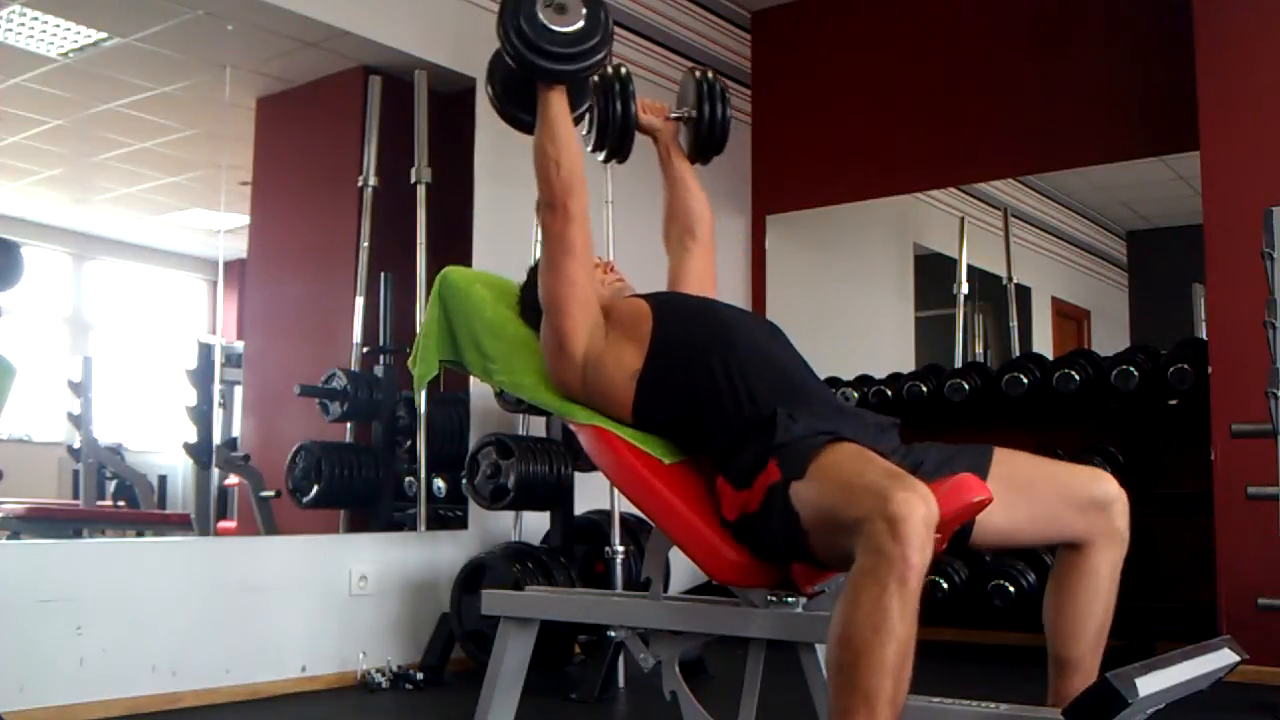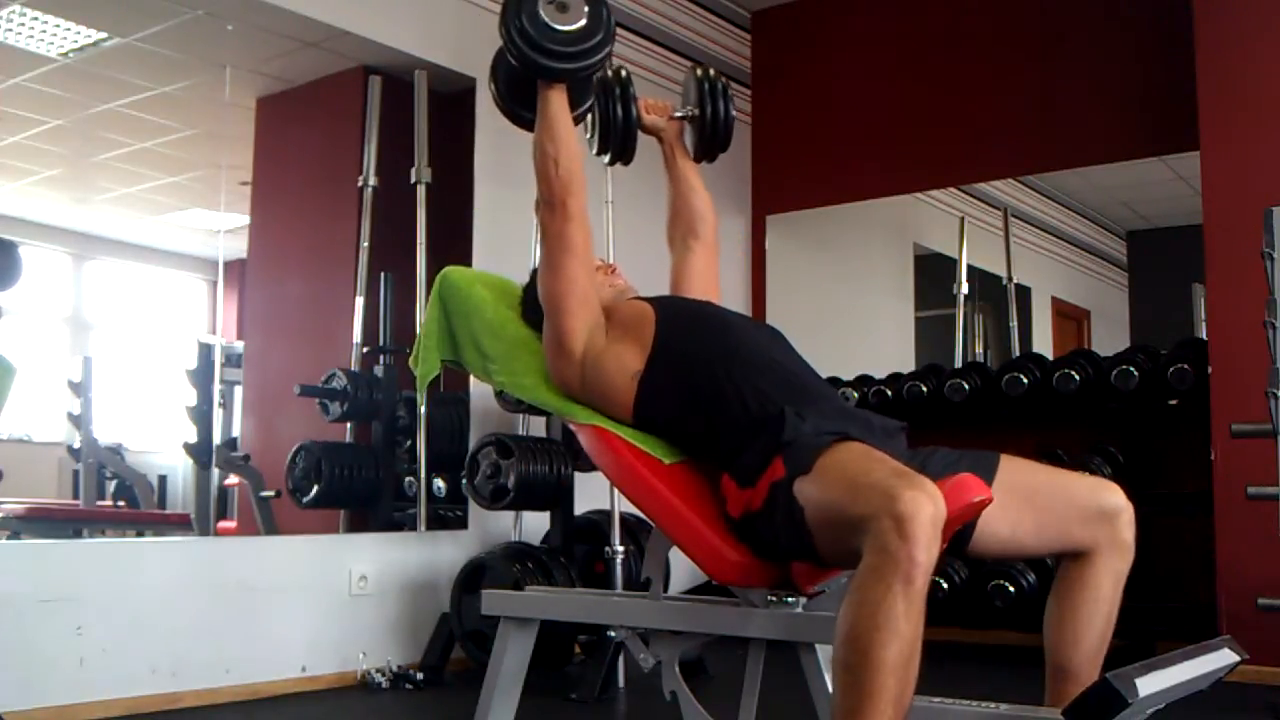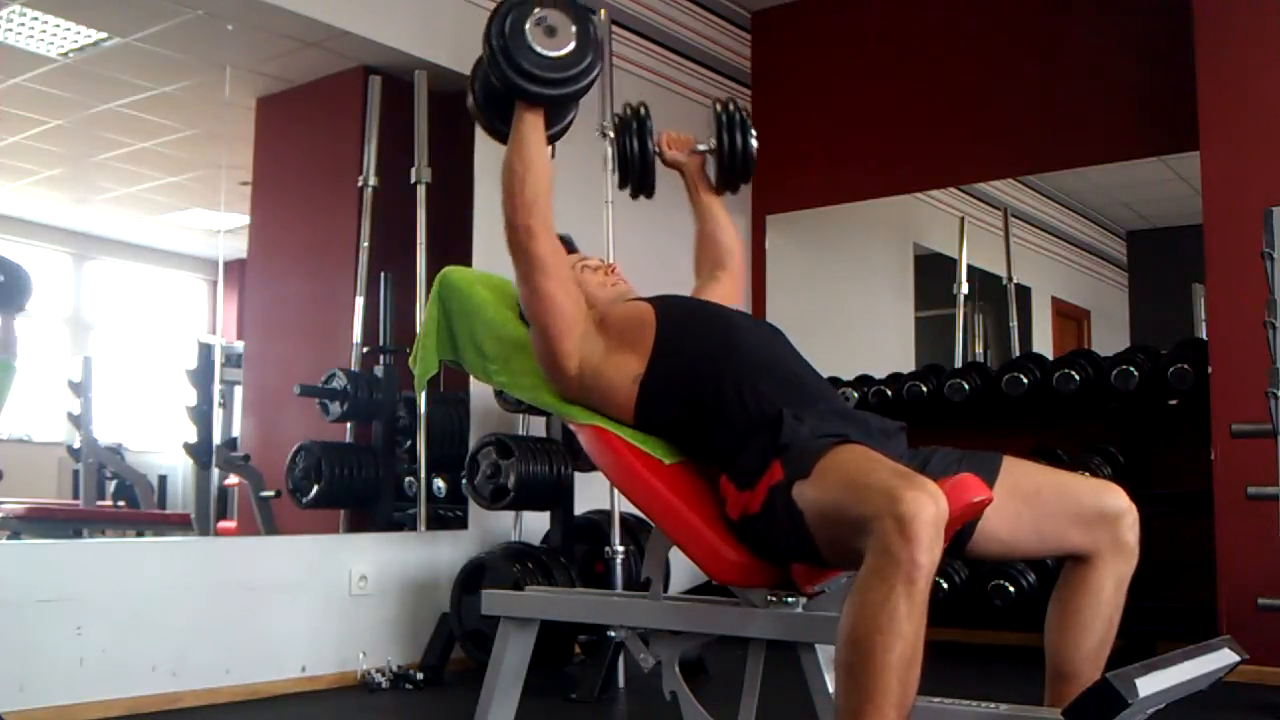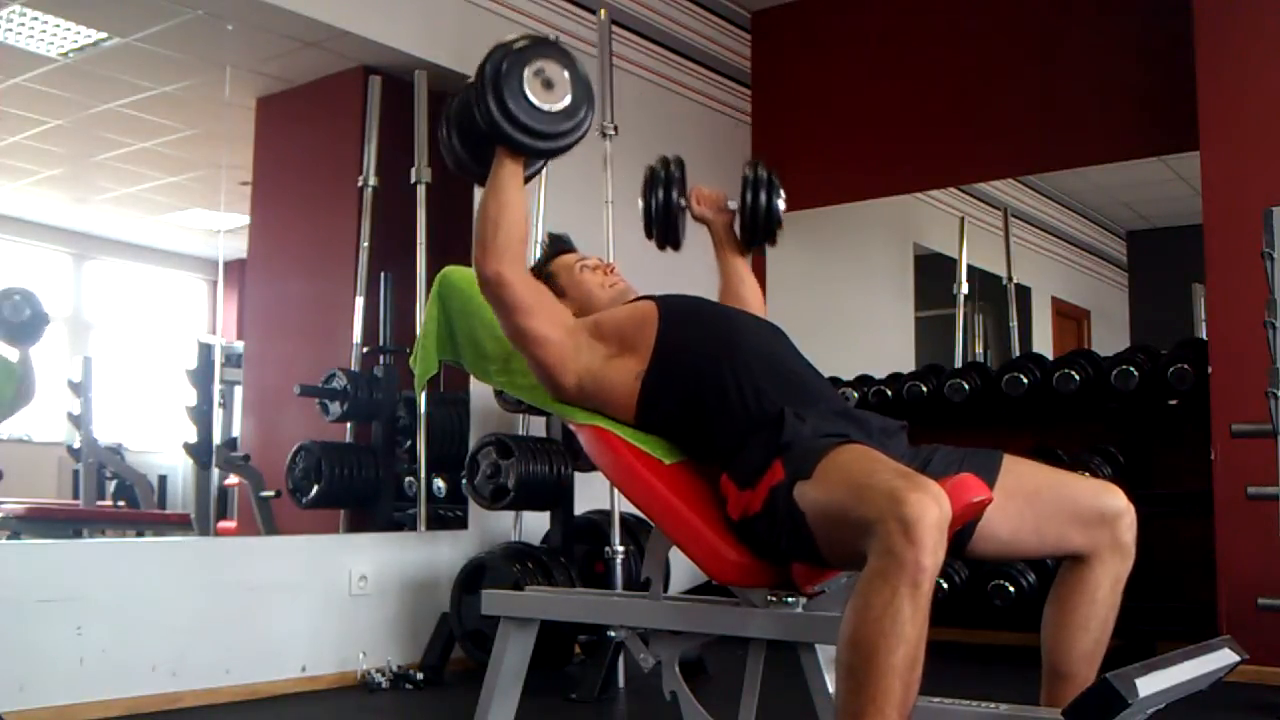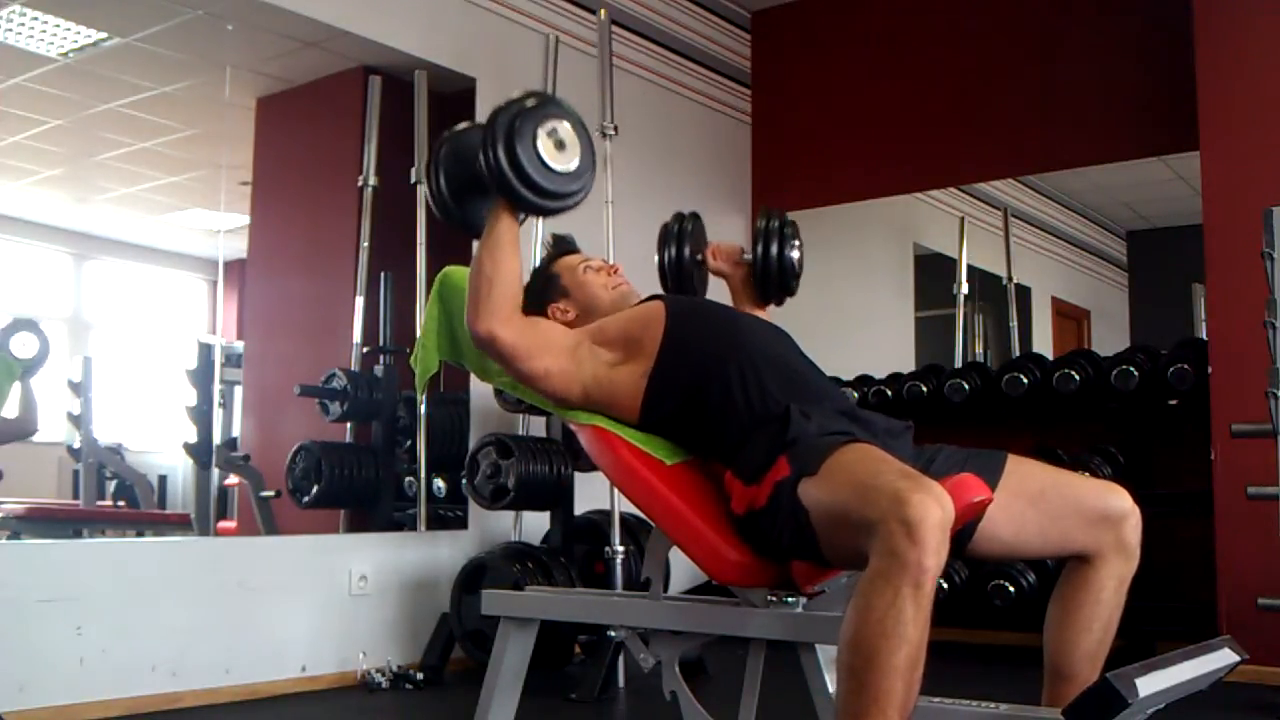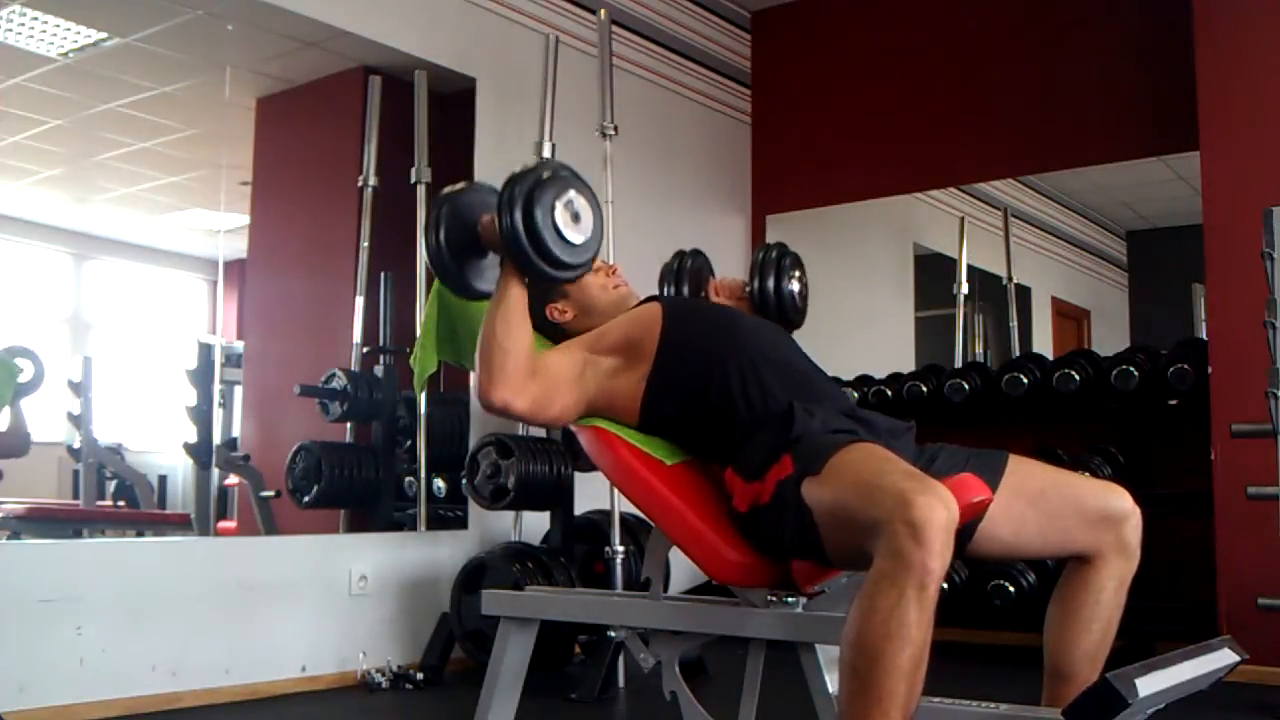
dt=0.4s
person 1, frame 1
left shoulder: (669, 319)
right shoulder: (579, 342)
left elbow: (692, 235)
right elbow: (561, 206)
left wrist: (667, 143)
right wrist: (555, 87)
left hip: (861, 438)
right hip: (777, 456)
left knee: (1100, 503)
right knee: (900, 517)
person 1, frame 2
left shoulder: (674, 323)
right shoulder: (582, 343)
left elbow: (696, 236)
right elbow: (562, 202)
left wrist: (672, 142)
right wrist: (553, 88)
left hip: (864, 439)
right hip: (780, 459)
left knee: (1105, 513)
right knee: (908, 514)
person 1, frame 3
left shoulder: (672, 329)
right shoulder: (580, 347)
left elbow: (723, 265)
right elbow: (530, 229)
left wrist: (694, 176)
right wrist: (531, 110)
left hip: (865, 439)
right hip: (779, 459)
left knee: (1110, 517)
right knee: (911, 515)
person 1, frame 4
left shoulder: (662, 333)
right shoulder: (580, 349)
left elbow: (748, 324)
right elbow: (500, 269)
left wrist: (723, 233)
right wrist: (510, 156)
left hip: (864, 435)
right hip: (782, 456)
left knee: (1107, 516)
right knee: (914, 517)
person 1, frame 5
left shoulder: (673, 335)
right shoulder: (585, 352)
right elbow: (494, 326)
left wrist: (742, 288)
right wrist: (506, 210)
left hip: (865, 433)
right hip: (787, 451)
left knee: (1112, 517)
right knee: (916, 518)
person 1, frame 6
left shoulder: (672, 336)
right shoulder: (587, 357)
right elbow: (508, 390)
left wrist: (746, 318)
right wrist: (514, 268)
left hip: (869, 433)
right hip: (790, 452)
left knee: (1113, 519)
right knee: (921, 521)
